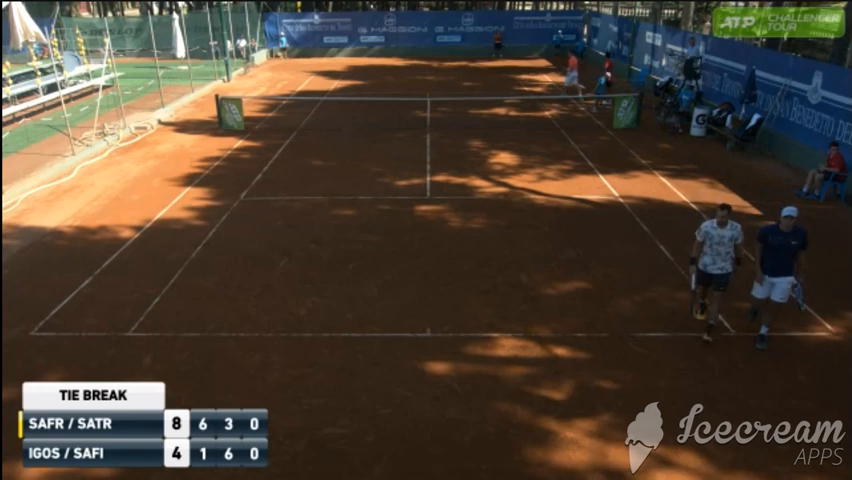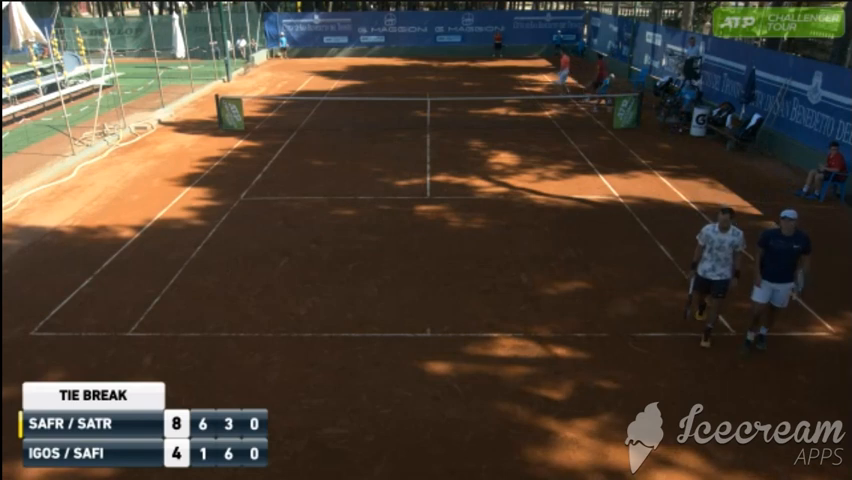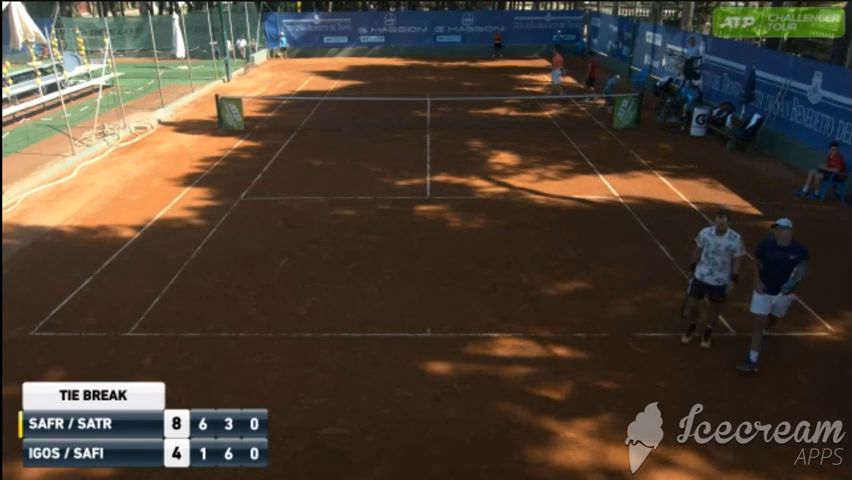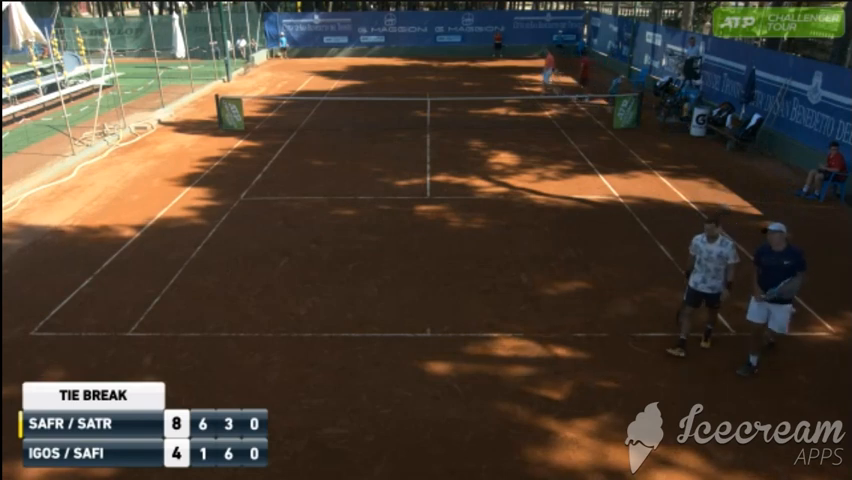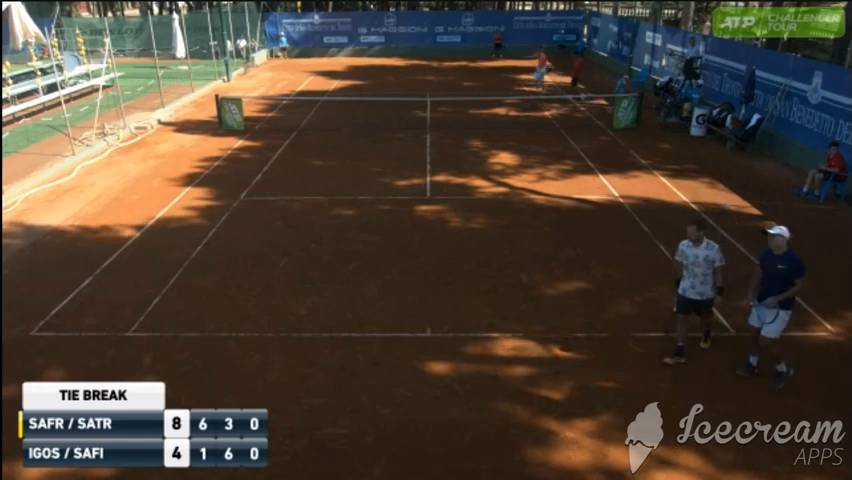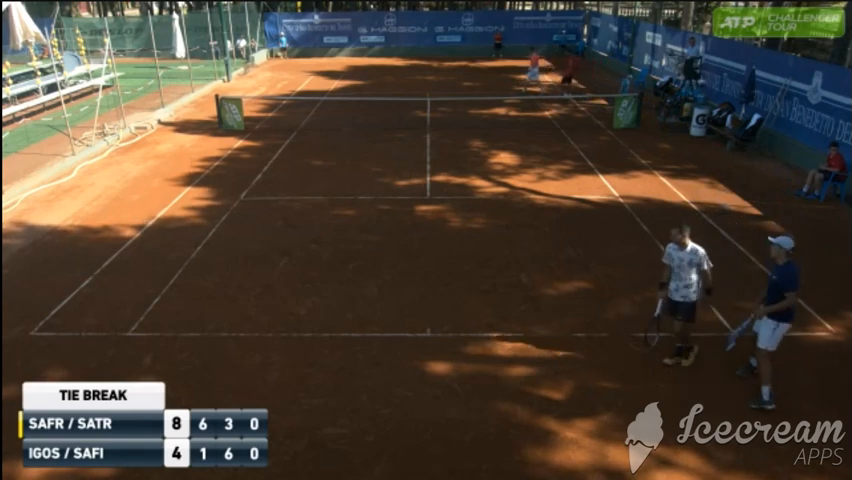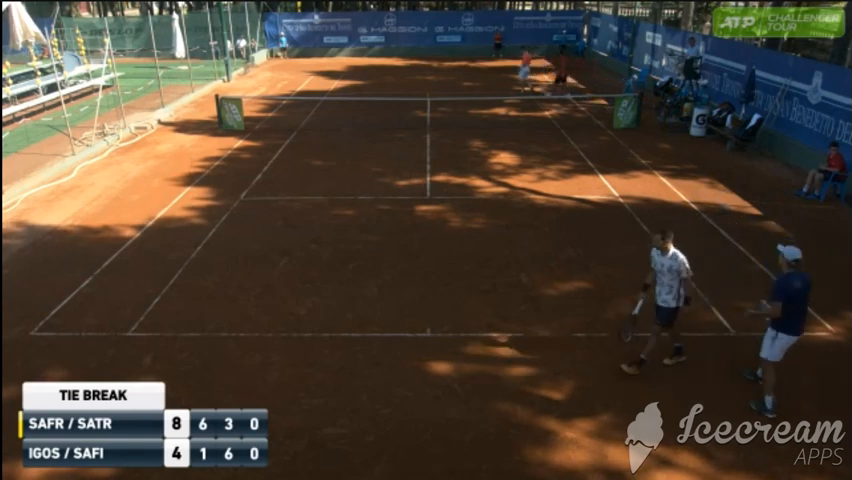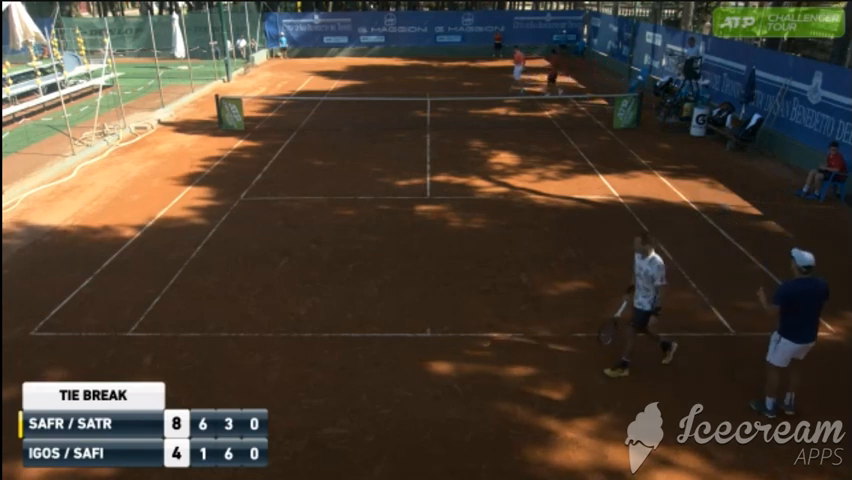
dt=0.2s
person 1, frame 1
left shoulder: (801, 234)
right shoulder: (767, 231)
left elbow: (801, 254)
right elbow: (758, 249)
left wrist: (799, 274)
right wrist: (758, 270)
left hip: (785, 277)
right hip: (765, 273)
left knee: (773, 305)
right knee: (758, 302)
left ankle: (763, 334)
right ankle: (755, 308)
person 1, frame 2
left shoulder: (803, 239)
right shoulder: (769, 235)
left elbow: (805, 260)
right elbow: (760, 253)
left wrist: (800, 278)
right wrist: (757, 273)
left hip: (786, 282)
right hip: (765, 279)
left knee: (773, 310)
right knee: (758, 310)
left ankle: (762, 334)
right ankle: (749, 338)
person 1, frame 3
left shoulder: (800, 250)
right shoulder: (765, 245)
left elbow: (803, 268)
right elbow: (757, 263)
left wrist: (795, 282)
right wrist: (757, 280)
left hip: (783, 293)
right hip: (763, 290)
left knee: (773, 318)
right knee: (759, 323)
left ankle: (765, 335)
right ankle: (752, 362)
person 1, frame 4
left shoulder: (795, 255)
right shoulder: (762, 251)
left elbow: (800, 276)
left wrist: (793, 287)
right wrist: (756, 288)
left hip: (782, 302)
right hip: (761, 298)
left knee: (773, 335)
right knee: (756, 332)
left ankle: (770, 339)
right ankle: (752, 364)
person 1, frame 5
left shoulder: (793, 261)
right shoulder: (766, 254)
left elbow: (799, 285)
left wrist: (779, 298)
right wrist: (752, 291)
left hip: (780, 308)
right hip: (761, 303)
left knee: (766, 342)
right knee: (755, 334)
left ankle: (783, 370)
right ankle: (752, 364)
person 1, frame 6
left shoulder: (789, 272)
right shoulder: (778, 264)
left elbow: (791, 301)
left wrist: (766, 309)
right wrist: (762, 302)
left hip: (778, 320)
right hip: (767, 315)
left knee: (762, 354)
right knee: (758, 343)
left ankle: (766, 399)
right ankle: (752, 366)
person 1, frame 7
left shoulder: (782, 283)
right shoulder: (803, 278)
left elbow: (775, 312)
left wrist: (756, 312)
right wrist: (768, 306)
left hip: (783, 330)
right hip: (796, 328)
left knee: (768, 364)
right knee: (767, 353)
left ankle: (768, 406)
right ankle: (759, 375)
person 1, frame 8
left shoulder: (787, 288)
right shoulder: (822, 286)
left elbow: (772, 311)
right elbow: (816, 305)
left wrist: (762, 299)
left hip: (788, 337)
right hip: (809, 337)
left knee: (773, 368)
right knee: (794, 366)
left ankle: (769, 406)
right ankle: (789, 403)
person 2, frame 1
left shoulder: (736, 229)
right shoulder: (706, 226)
left elbow: (738, 246)
right elbow: (698, 244)
left wrist: (738, 262)
right wrist: (693, 263)
left hip: (724, 269)
right hip: (704, 266)
left knee: (717, 297)
right knee: (702, 289)
left ankle: (709, 329)
right ankle: (702, 305)
person 2, frame 2
left shoulder: (738, 235)
right shoulder: (707, 230)
left elbow: (737, 256)
right elbow: (699, 248)
left wrist: (735, 276)
right wrist: (693, 267)
left hip: (723, 276)
right hip: (703, 272)
left knee: (715, 304)
right knee: (699, 297)
left ankle: (707, 332)
right ankle: (702, 306)
person 2, frame 3
left shoulder: (736, 239)
right shoulder: (705, 233)
left elbow: (736, 261)
left wrist: (733, 280)
right wrist: (692, 268)
left hip: (721, 280)
right hip: (701, 276)
left knee: (715, 307)
right knee: (691, 304)
left ankle: (707, 332)
right ankle: (691, 327)
person 2, frame 4
left shoulder: (728, 246)
right shoulder: (697, 240)
left elbow: (731, 268)
left wrist: (727, 288)
right wrist: (688, 275)
left hip: (716, 287)
right hip: (695, 284)
left knee: (712, 312)
right knee: (686, 312)
left ankle: (708, 333)
right ankle: (681, 346)
person 2, frame 5
left shoulder: (713, 249)
right shoulder: (683, 246)
left elbow: (718, 271)
left wrist: (719, 293)
right wrist: (678, 284)
left hip: (705, 293)
right hip: (685, 291)
left knee: (704, 319)
right knee: (680, 319)
left ankle: (706, 333)
right ankle: (679, 353)
person 2, frame 6
left shoulder: (698, 253)
right shoulder: (670, 248)
left elbow: (705, 273)
left wrist: (708, 292)
right wrist: (662, 287)
left hip: (689, 297)
right hip: (673, 293)
left knee: (680, 328)
right knee: (676, 325)
left ankle: (689, 349)
right ankle: (680, 352)
person 2, frame 7
left shoulder: (679, 259)
right shoulder: (655, 252)
left elbow: (686, 281)
left wrist: (686, 302)
right wrist: (645, 289)
left hip: (671, 302)
right hip: (661, 298)
left knee: (655, 332)
right knee: (669, 326)
left ankle: (640, 363)
right ankle: (679, 352)
person 2, frame 8
left shoulder: (656, 264)
right shoulder: (638, 255)
left elbow: (660, 290)
left wrist: (655, 313)
right wrist: (629, 291)
left hip: (648, 305)
right hip: (638, 301)
left knee: (631, 333)
right knee: (643, 330)
left ankle: (623, 366)
right ankle: (667, 346)
